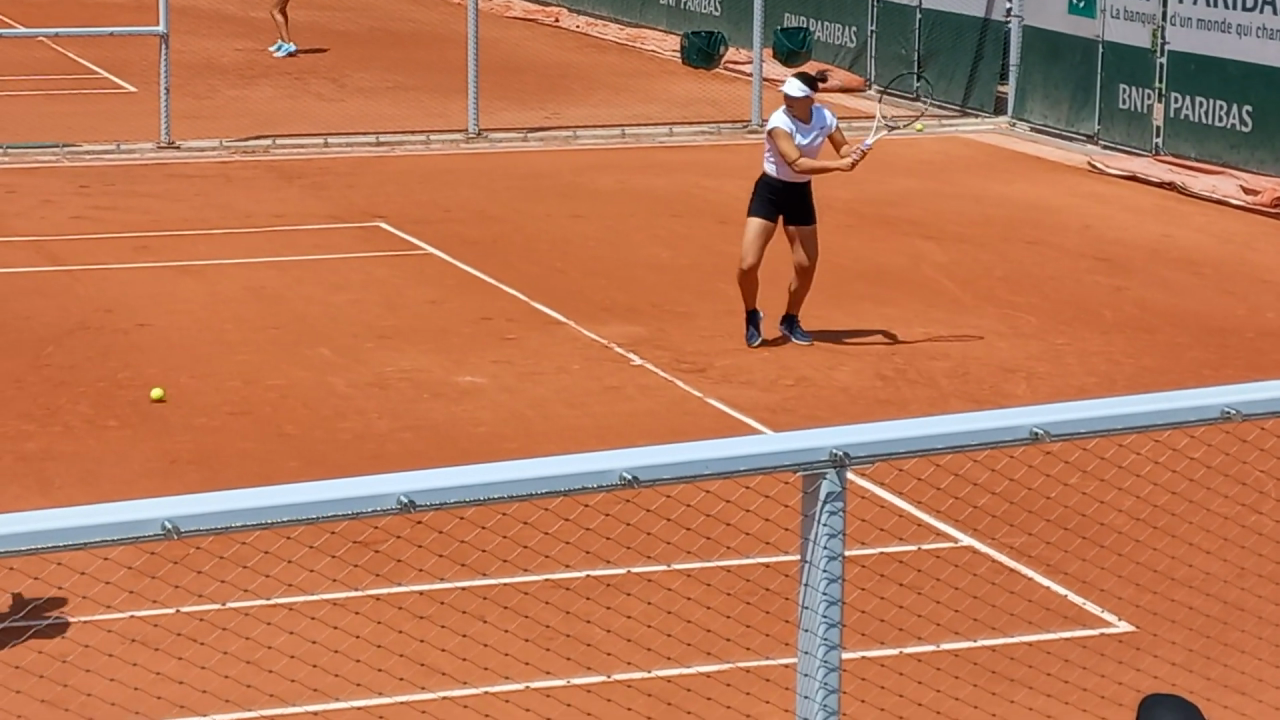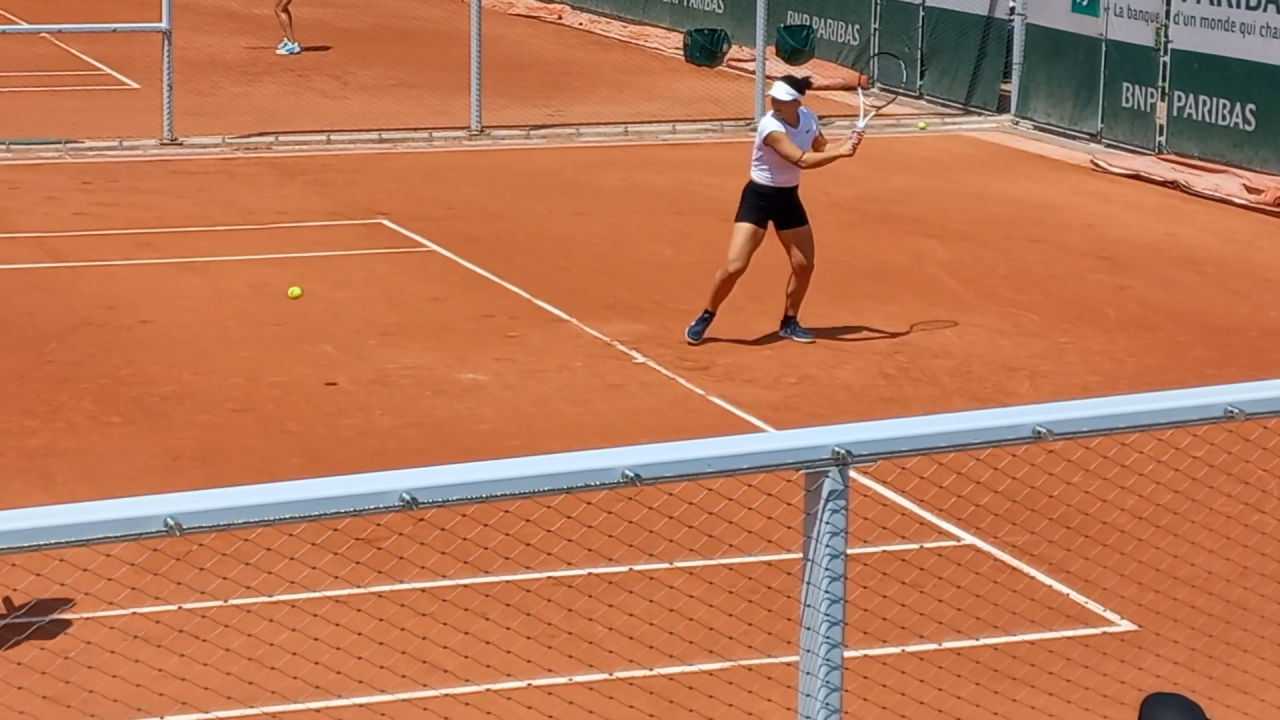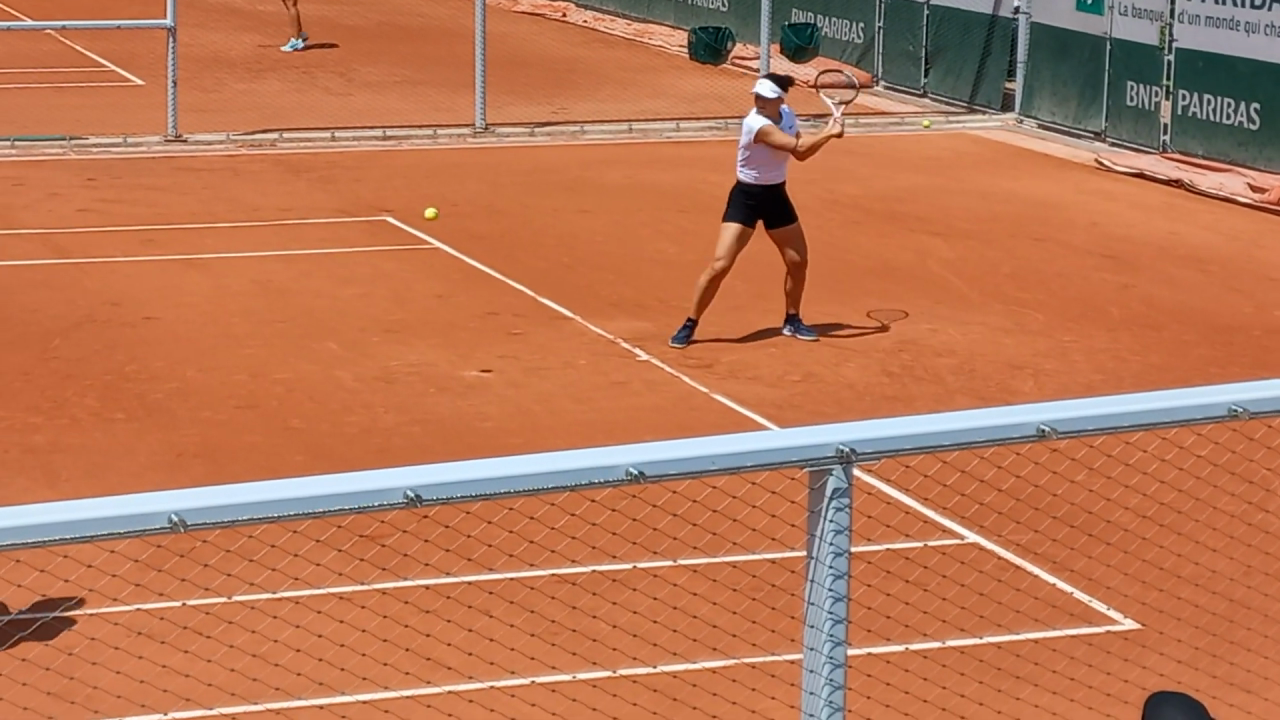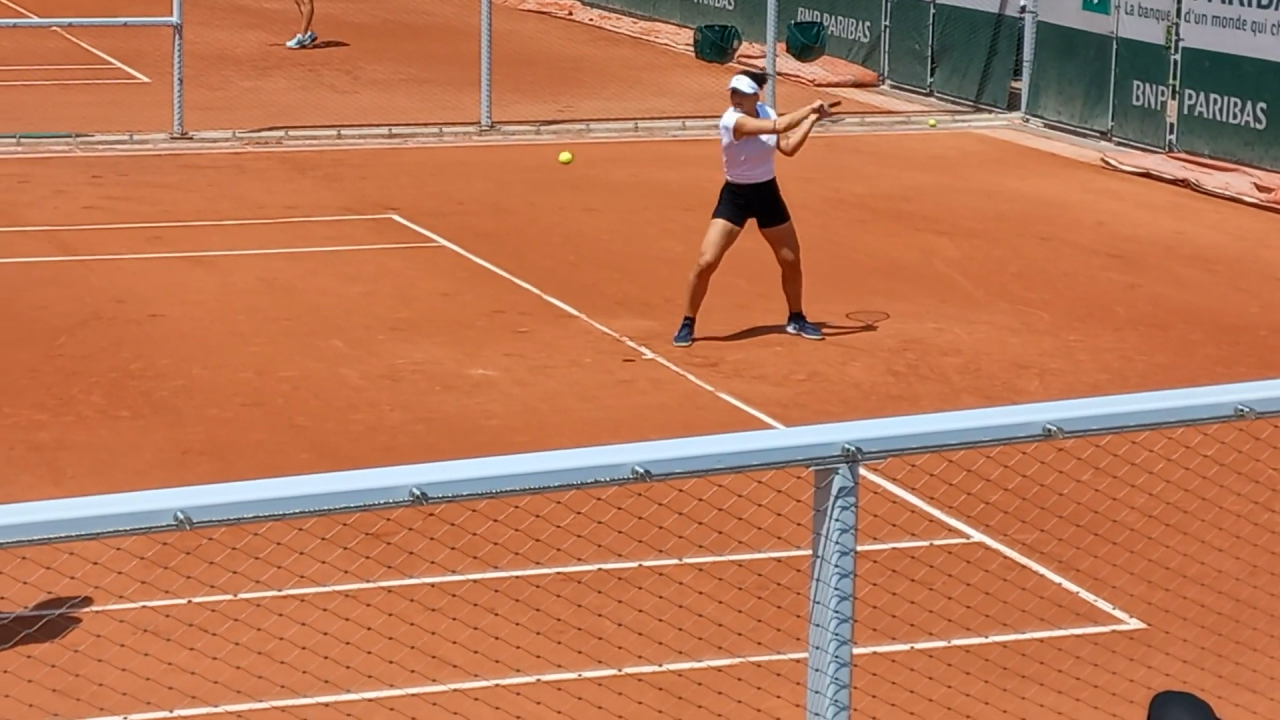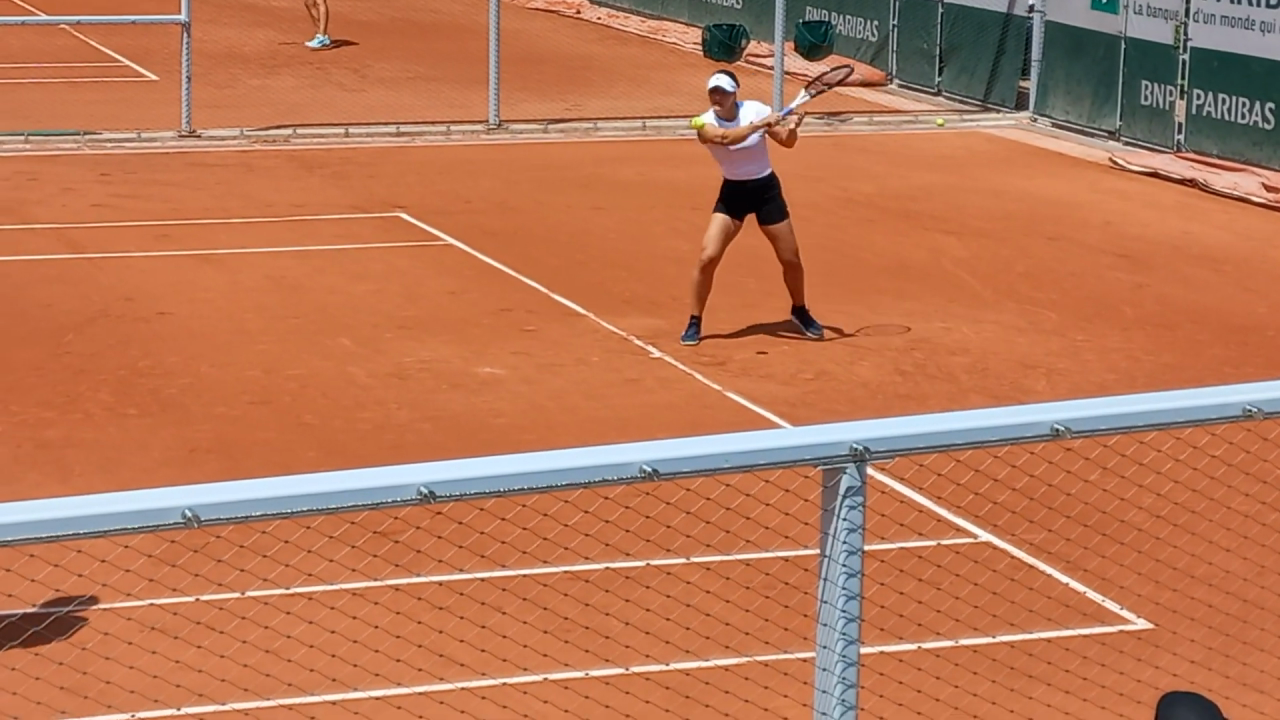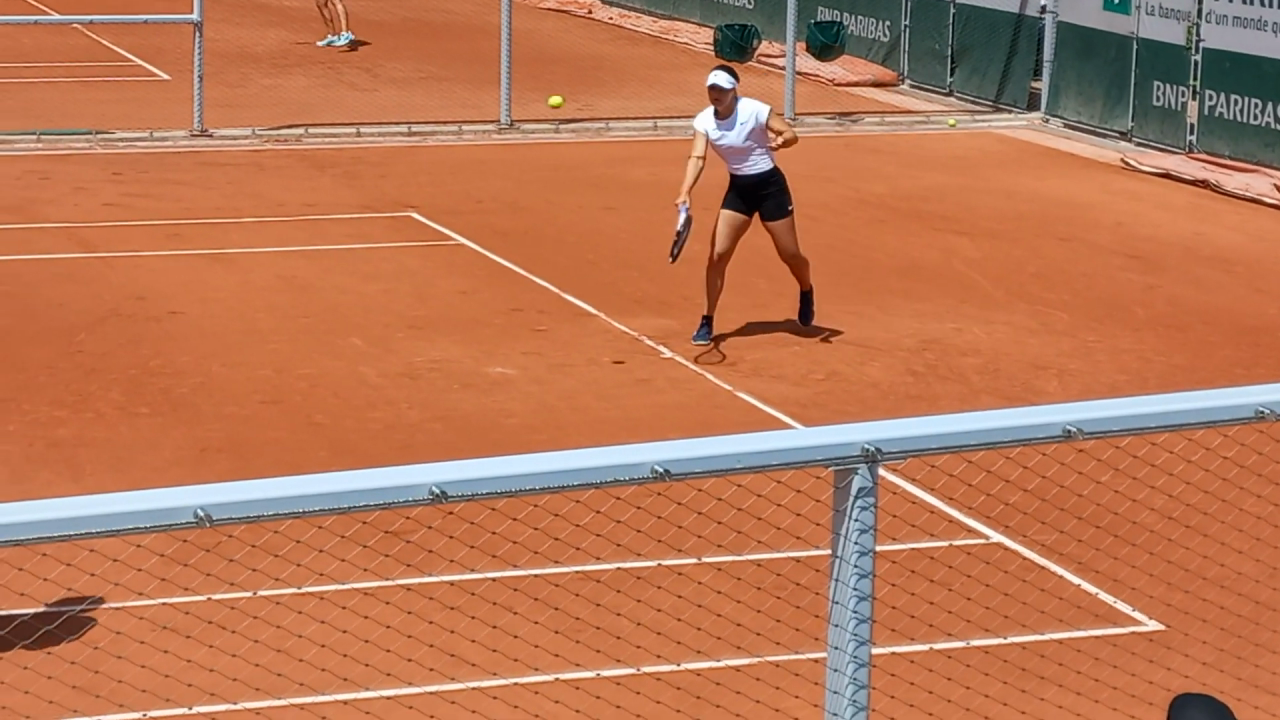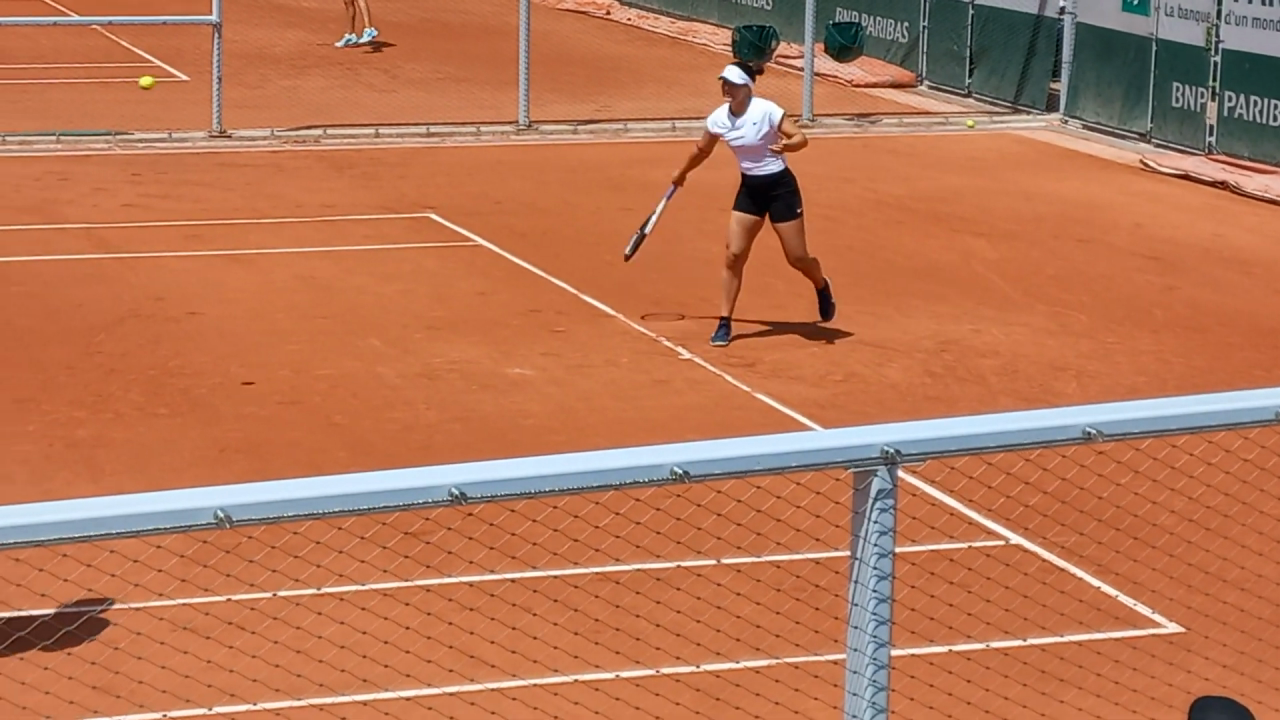
dt=0.1s
person 1, frame 1
left shoulder: (824, 117)
right shoulder: (779, 122)
left elbow: (843, 148)
right elbow: (796, 163)
left wrist: (854, 154)
right wrist: (838, 166)
left hip: (800, 194)
right hip: (770, 192)
left knee: (805, 265)
right knee: (748, 264)
left ankle: (790, 320)
right ankle: (752, 316)
person 1, frame 2
left shoulder: (807, 117)
right shoulder: (770, 126)
left elbow: (821, 150)
right elbow: (802, 160)
left wrist: (846, 144)
right wrist: (841, 153)
left hip: (788, 198)
right hip: (758, 198)
left knee: (804, 265)
right knee: (733, 267)
left ankle: (789, 322)
right ankle: (707, 317)
person 1, frame 3
left shoulder: (788, 116)
right shoulder: (757, 123)
left elbow: (801, 154)
right elbow: (797, 145)
left wrist: (827, 133)
right wrist: (828, 133)
left hip: (777, 196)
right hip: (746, 197)
left knee: (798, 261)
right knee: (719, 266)
left ankle: (792, 321)
right ankle: (690, 325)
person 1, frame 4
left shoulder: (767, 113)
right shoulder: (732, 120)
left elbow: (789, 148)
right elbow: (776, 127)
left wrist: (812, 118)
right wrist: (808, 108)
left hip: (767, 194)
right hip: (735, 196)
left knee: (791, 260)
right knee: (706, 262)
left ankle: (796, 319)
right ankle: (688, 323)
person 1, frame 5
left shoulder: (756, 111)
right shoulder: (707, 124)
left elbow: (786, 138)
right elbow: (730, 136)
left wrist: (793, 123)
right wrist: (761, 124)
left hip: (767, 191)
right hip: (733, 193)
left knee: (790, 259)
right knee: (707, 258)
left ankle: (800, 312)
right ankle: (695, 322)
person 1, frame 6
left shoulder: (755, 109)
right shoulder: (704, 121)
left elbow: (791, 136)
right elbow: (697, 159)
left wrist: (782, 140)
right wrist: (685, 192)
left hip: (770, 186)
right hip: (738, 189)
left knee: (790, 255)
right knee: (718, 254)
left ankle: (806, 292)
right ankle: (707, 321)
person 1, frame 7
left shoulder: (767, 110)
right shoulder: (718, 118)
left elbow: (801, 139)
right elbow: (702, 151)
left wrist: (785, 145)
right wrist: (681, 173)
left hip: (779, 187)
right hip: (750, 188)
left knee: (797, 258)
right knee: (733, 256)
left ankle: (822, 287)
right ankle: (724, 323)
